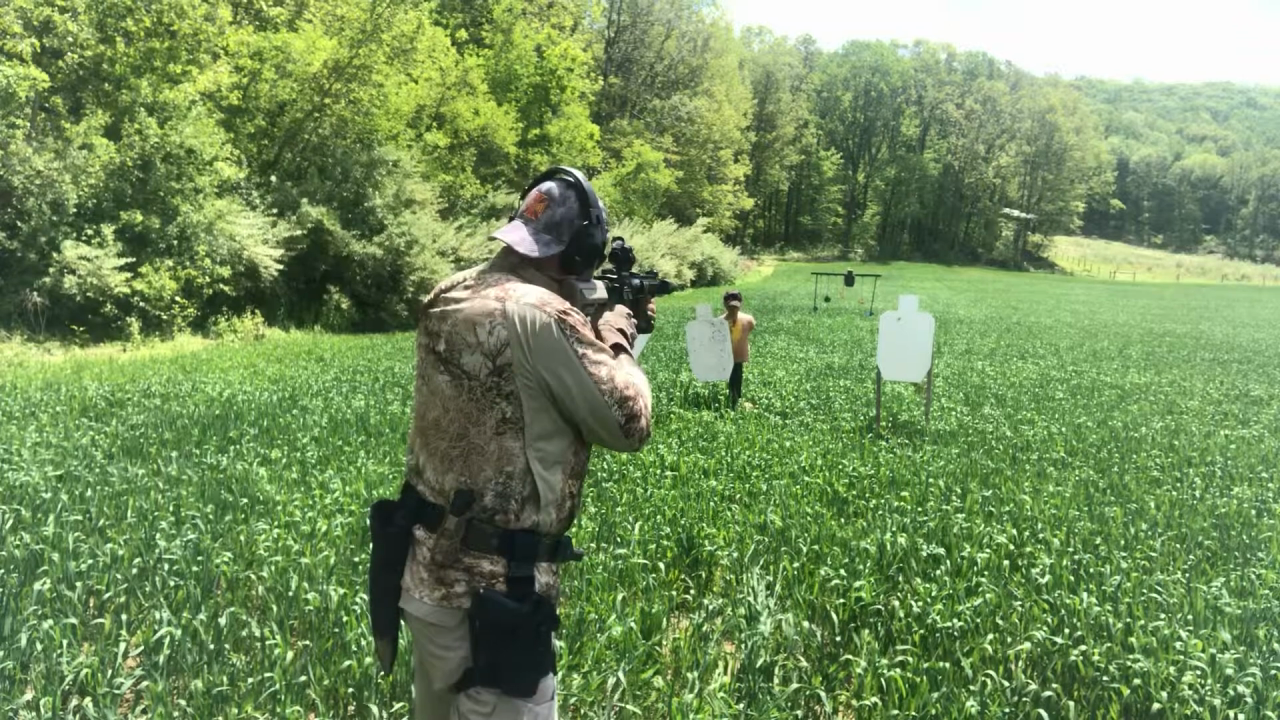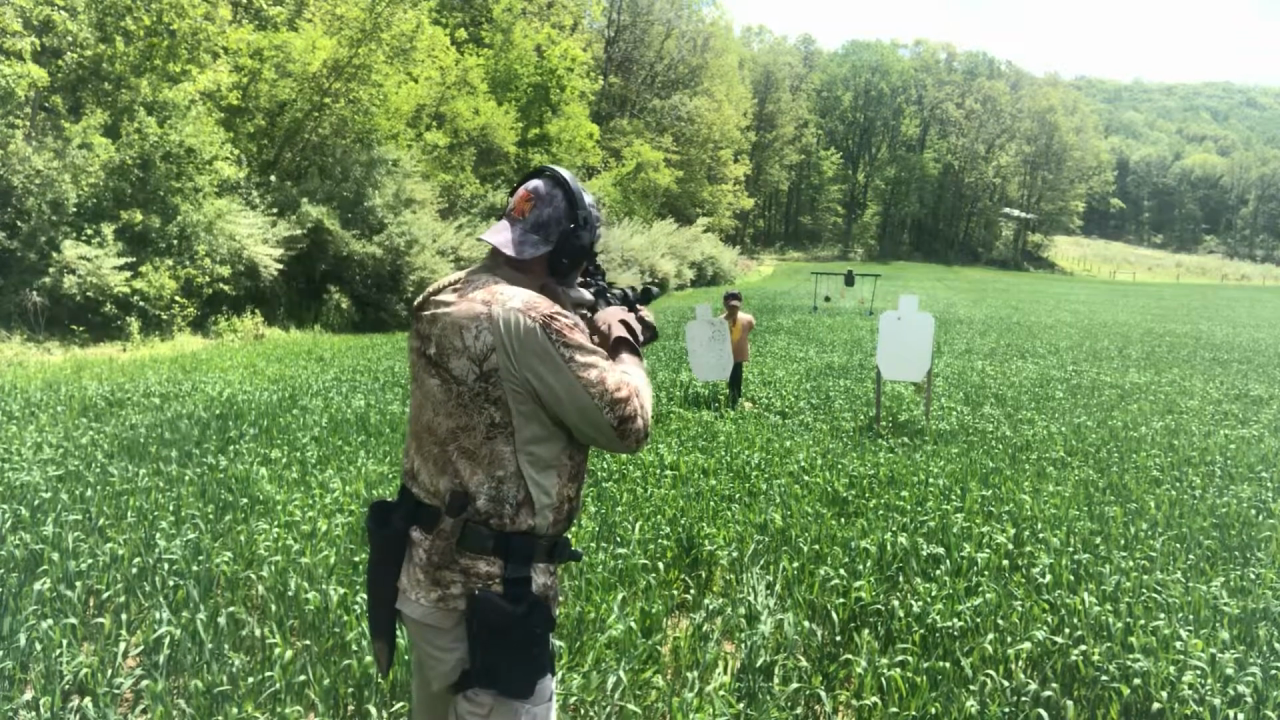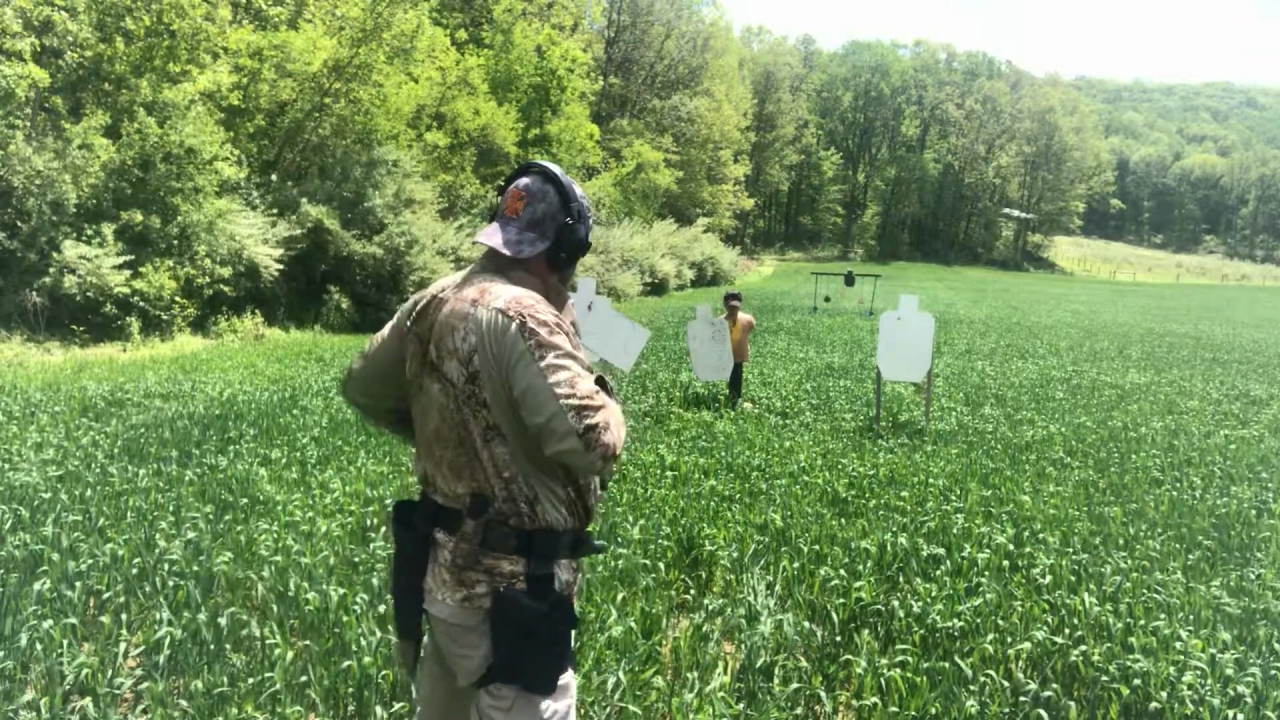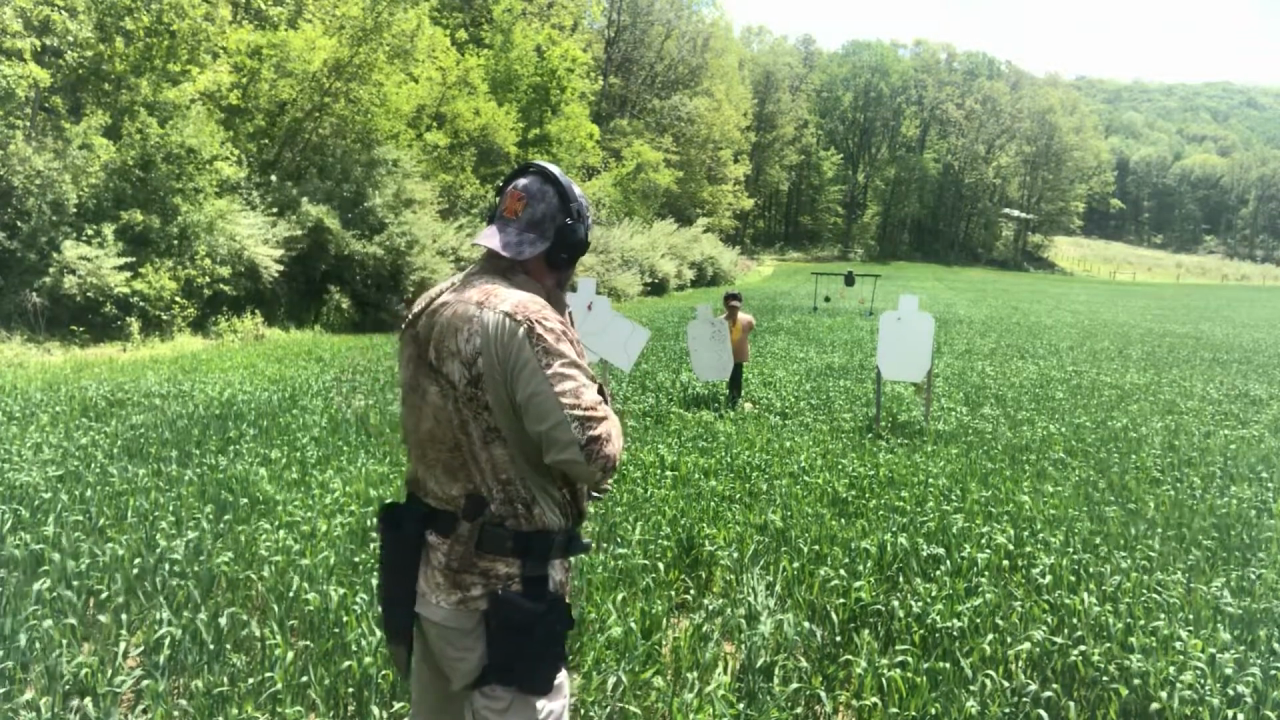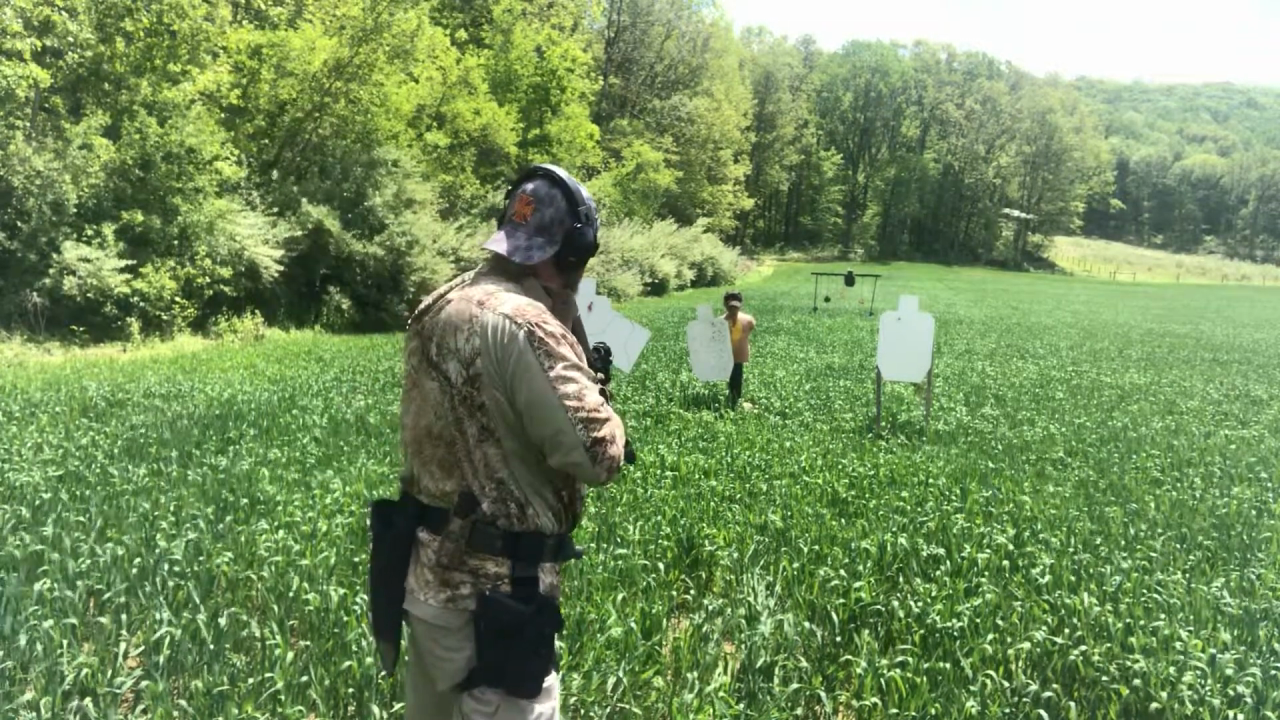
dt=1s
person 1, frame 1
left shoulder: (446, 299)
right shoulder: (542, 317)
right elbow: (628, 424)
left wrist: (591, 328)
right wrist: (616, 333)
left hip: (427, 570)
right hip: (491, 586)
person 1, frame 2
left shoulder: (438, 301)
right shoulder: (532, 322)
right elbow: (626, 424)
left wrist: (588, 337)
right wrist: (622, 344)
left hip: (425, 570)
right hip: (490, 586)
person 1, frame 3
left shoulder: (432, 302)
right shoulder: (522, 319)
left elbow: (363, 386)
right elbow: (589, 443)
right wrist: (602, 398)
left hip: (443, 566)
right hip: (511, 581)
person 1, frame 4
left shoulder: (430, 308)
right shoulder: (526, 322)
right elbow: (592, 453)
right wrist: (598, 401)
left hip: (434, 568)
right hip: (502, 584)
person 1, frame 5
left shoulder: (437, 305)
right shoulder: (526, 326)
right elbow: (596, 455)
right wrist: (597, 401)
left hip: (427, 569)
right hip: (492, 586)
